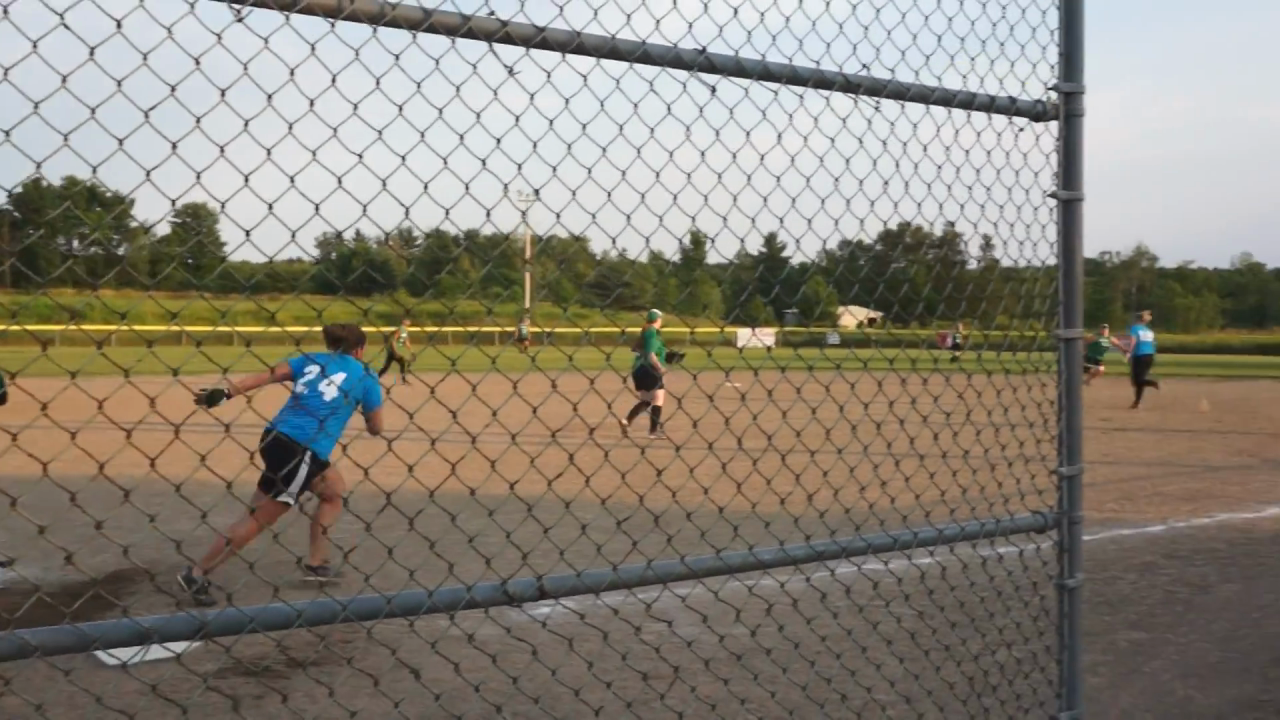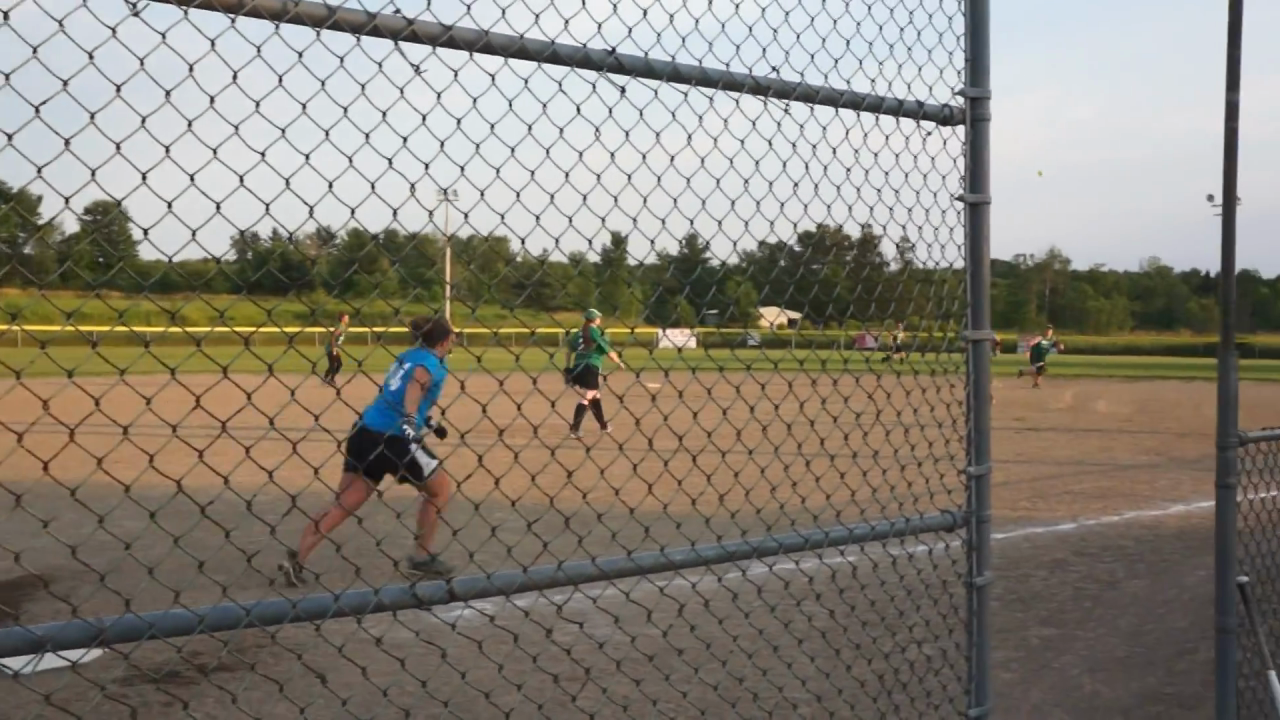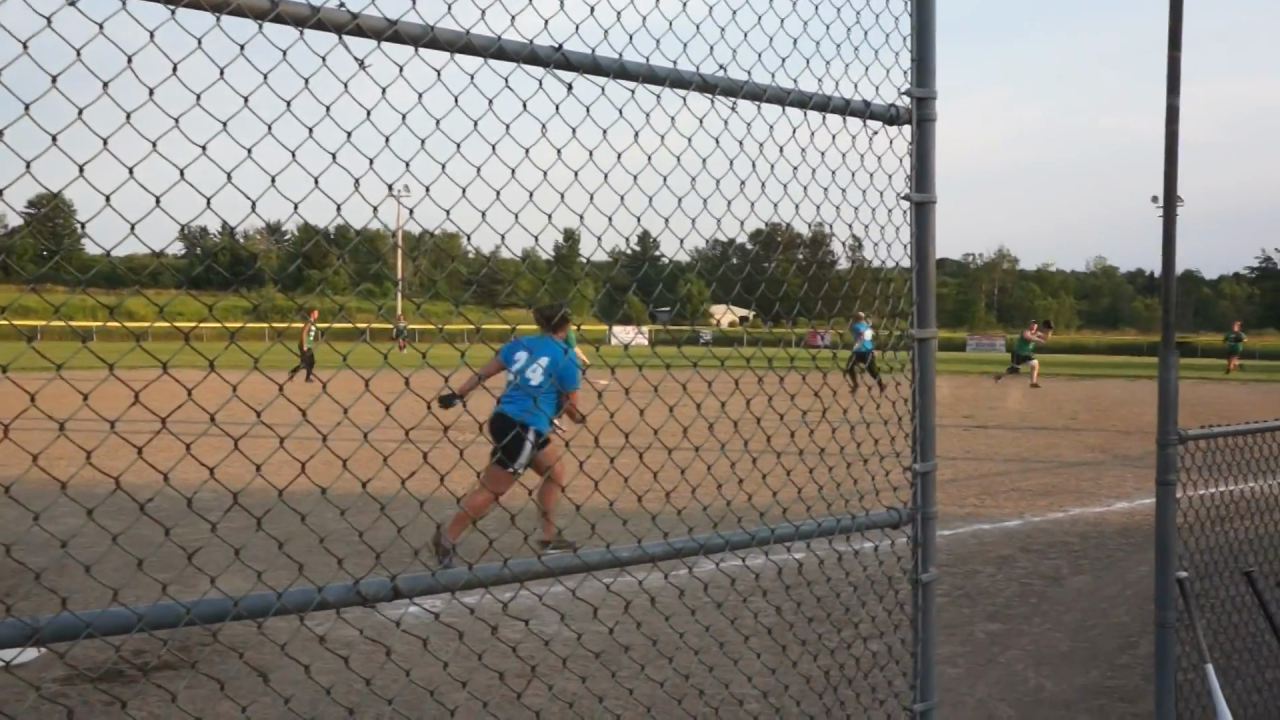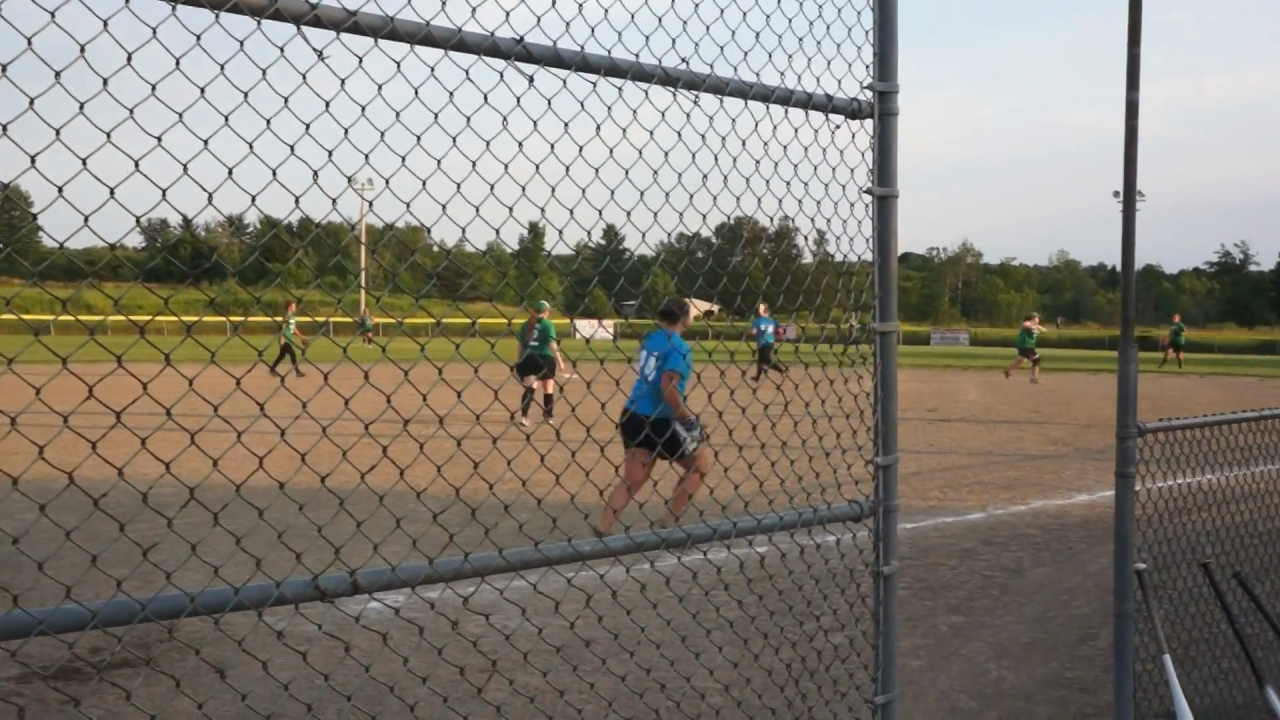
dt=0.3s
person 1, frame 1
left shoulder: (309, 360)
right shoulder: (365, 377)
left elbow: (267, 375)
right elbow: (375, 427)
left wrist: (226, 392)
right wrist: (368, 409)
left hip: (277, 439)
right hip: (303, 450)
left knee: (334, 487)
right knee: (259, 520)
left ankle: (316, 563)
right ankle: (197, 575)
person 1, frame 2
left shoulder: (410, 356)
right shoulder: (435, 365)
right elbow: (417, 383)
left wrist: (428, 421)
right wrist: (411, 420)
left hip: (367, 432)
right hip: (394, 439)
left knee: (345, 505)
right knee: (441, 488)
left ankle: (295, 559)
right ankle: (422, 557)
person 1, frame 3
left shoulder: (519, 343)
right shoulder: (567, 358)
left elbow: (487, 371)
right elbow: (570, 405)
left wrist: (458, 395)
right wrist: (579, 417)
left hip: (503, 420)
right hip: (525, 427)
left knee: (556, 469)
right knee: (491, 489)
left ankle: (550, 538)
right ankle: (447, 540)
person 1, frame 4
left shoulder: (650, 339)
right shoulder: (678, 347)
right elbow: (667, 388)
right wrist: (689, 419)
left hip: (635, 415)
right hip: (661, 420)
left knee: (633, 481)
right knee: (700, 464)
left ankle: (602, 532)
right ankle: (670, 520)
